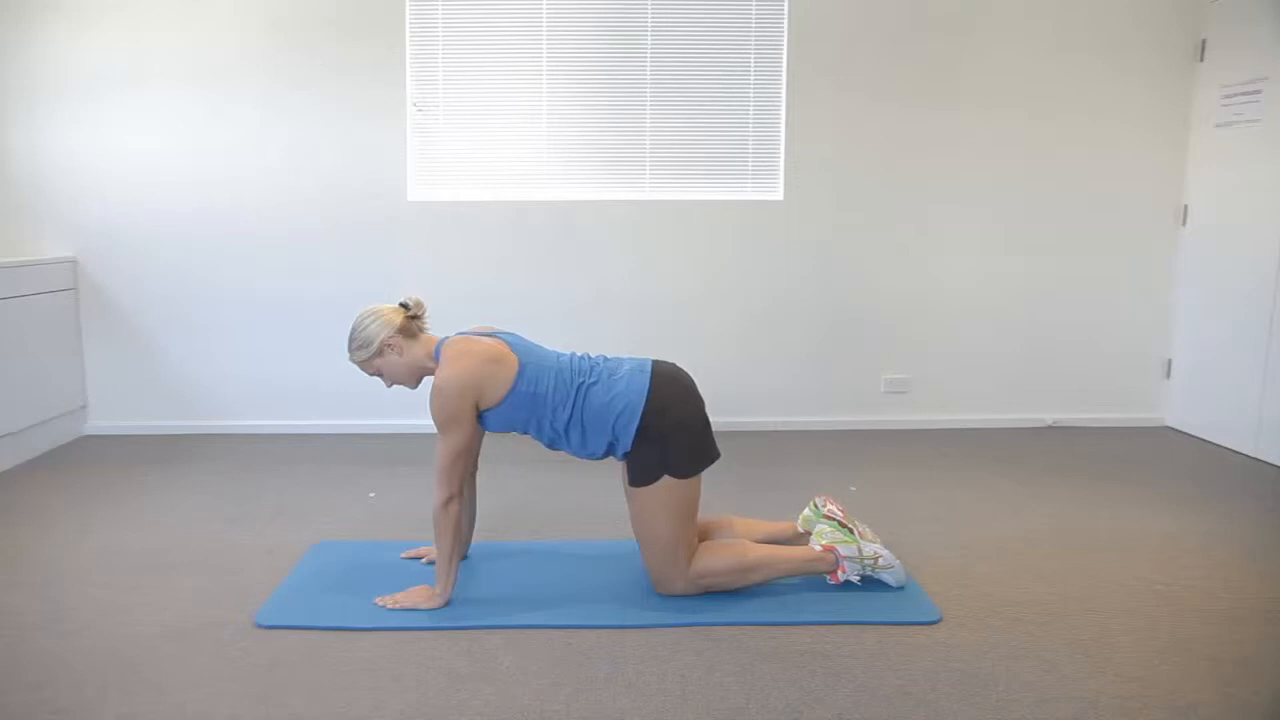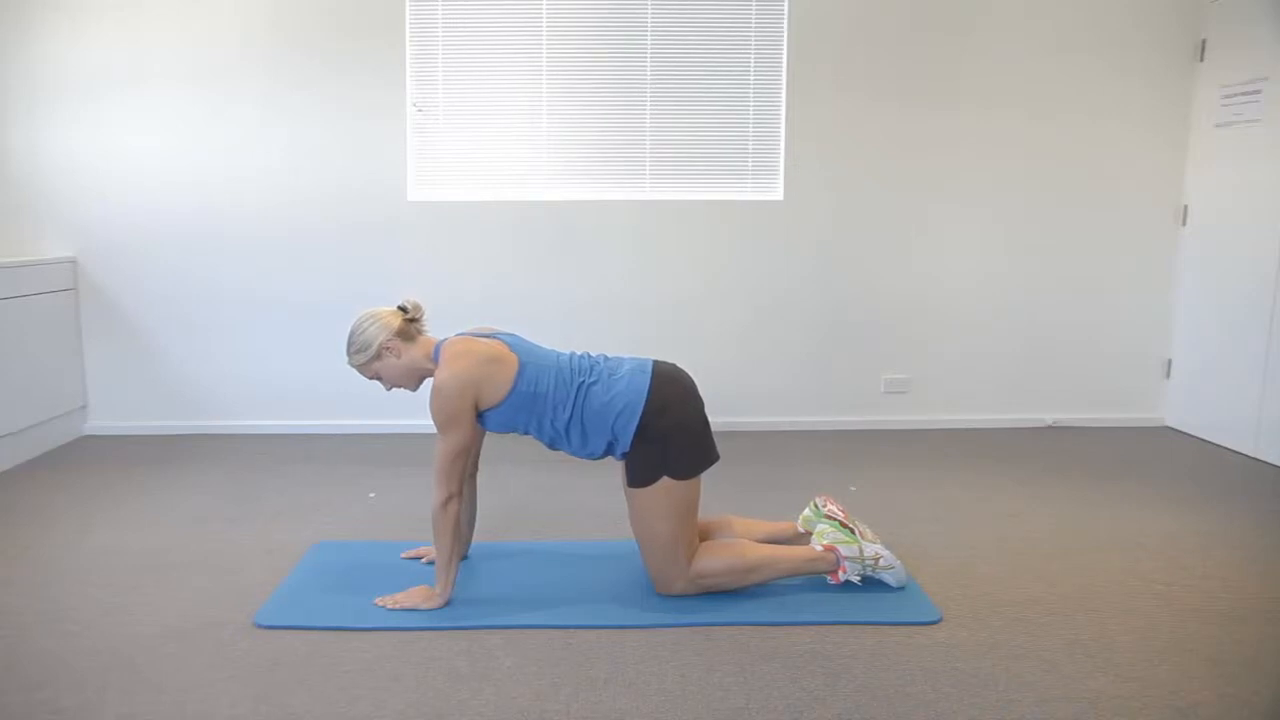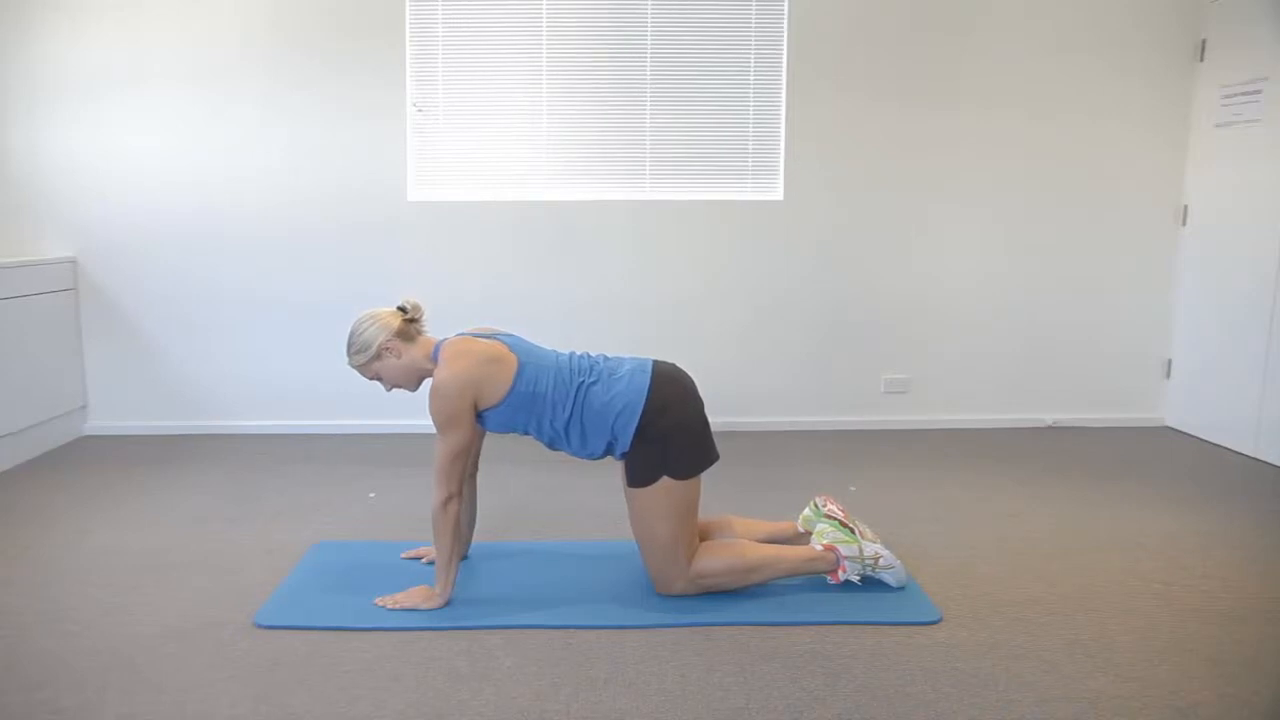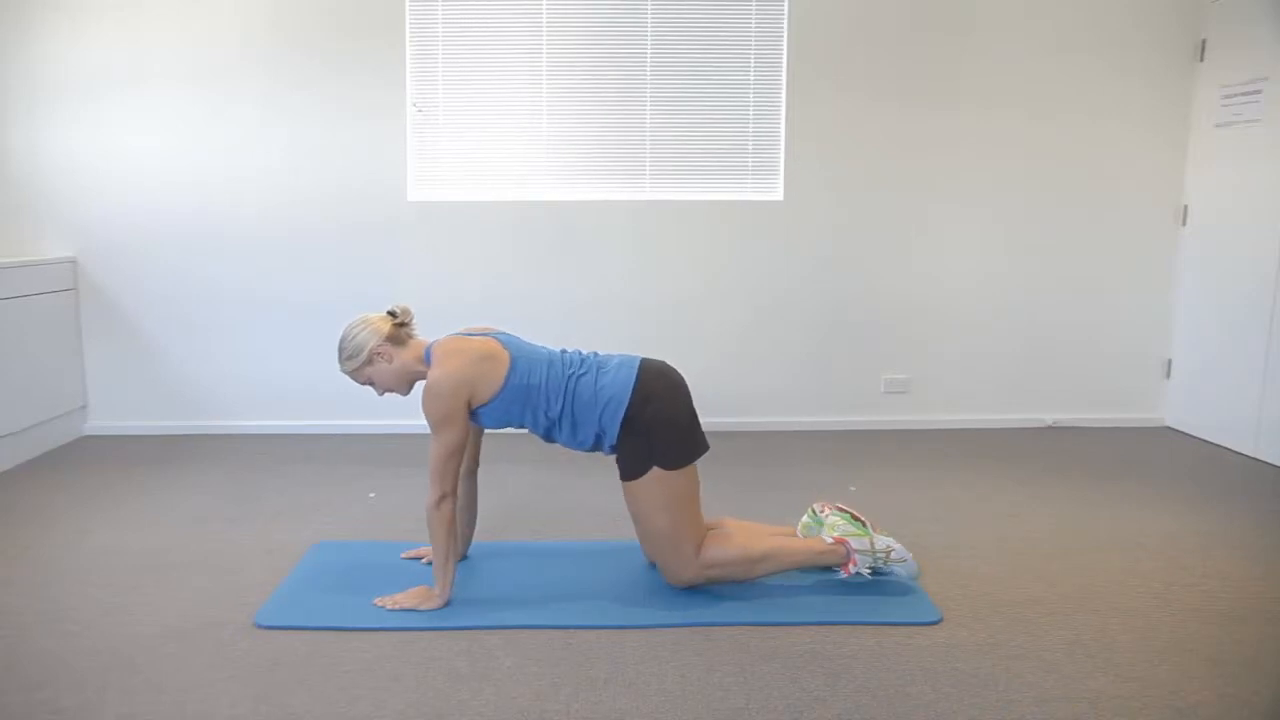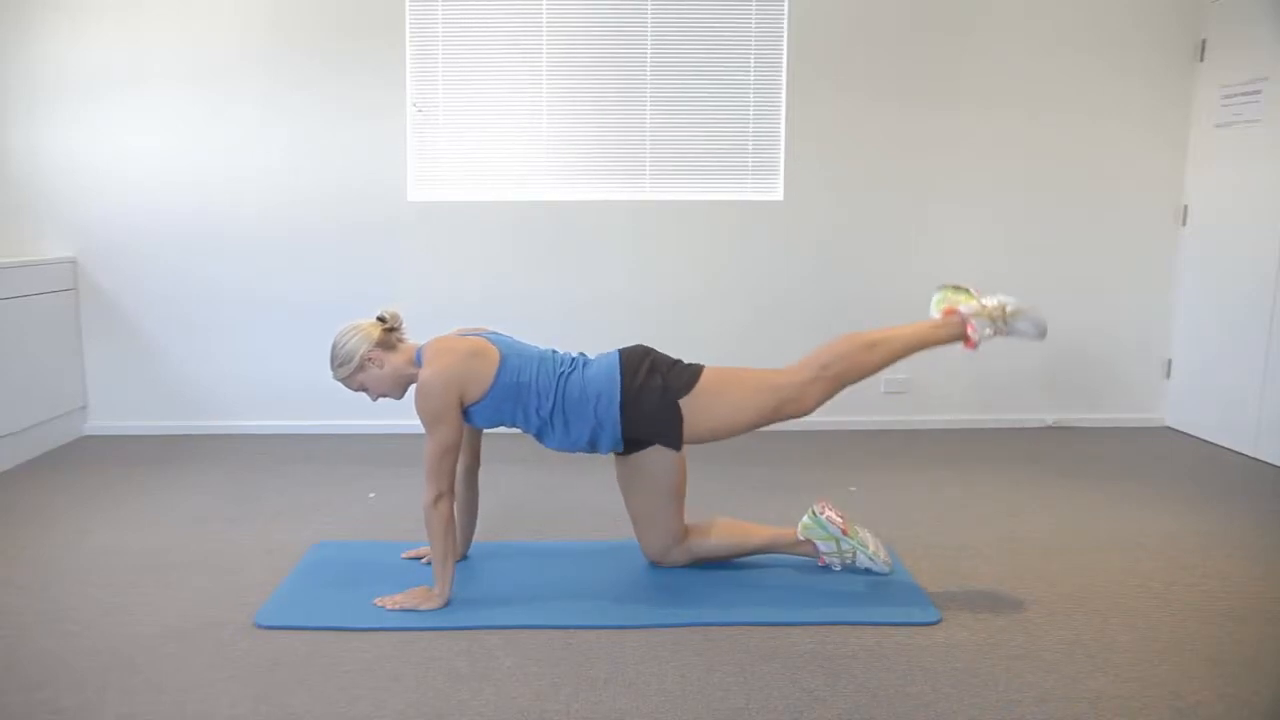
dt=1s
person 1, frame 1
left shoulder: (452, 380)
right shoulder: (468, 347)
left elbow: (449, 491)
right elbow: (468, 471)
left wrist: (441, 588)
right wrist: (456, 546)
left hip: (655, 416)
right hip: (652, 398)
left knee: (674, 575)
right knee: (674, 539)
left ankle: (833, 553)
right ankle: (810, 526)
person 1, frame 2
left shoulder: (451, 381)
right shoulder: (466, 349)
left elbow: (449, 491)
right elbow: (468, 473)
left wrist: (441, 589)
right wrist: (457, 546)
left hip: (652, 417)
right hip: (651, 399)
left knee: (674, 576)
right knee: (674, 539)
left ankle: (835, 554)
right ankle: (812, 526)
person 1, frame 3
left shoulder: (450, 380)
right shoulder: (467, 350)
left elbow: (448, 491)
right elbow: (468, 473)
left wrist: (440, 589)
right wrist: (457, 547)
left hip: (652, 417)
right hip: (652, 397)
left knee: (674, 576)
right knee: (674, 538)
left ankle: (834, 553)
right ankle: (811, 526)
person 1, frame 4
left shoulder: (444, 380)
right shoulder: (457, 356)
left elbow: (441, 492)
right elbow: (467, 470)
left wrist: (440, 589)
right wrist: (457, 546)
left hip: (645, 410)
right hip: (640, 399)
left knee: (686, 567)
right knee: (666, 546)
left ankle: (847, 545)
right ankle: (813, 530)
person 1, frame 5
left shoulder: (435, 379)
right shoulder: (454, 358)
left elbow: (439, 491)
right elbow: (468, 469)
left wrist: (438, 588)
right wrist: (457, 548)
left hip: (641, 397)
right hip: (630, 412)
left knee: (804, 384)
right knee: (668, 548)
left ankle: (962, 320)
right ankle: (811, 536)
